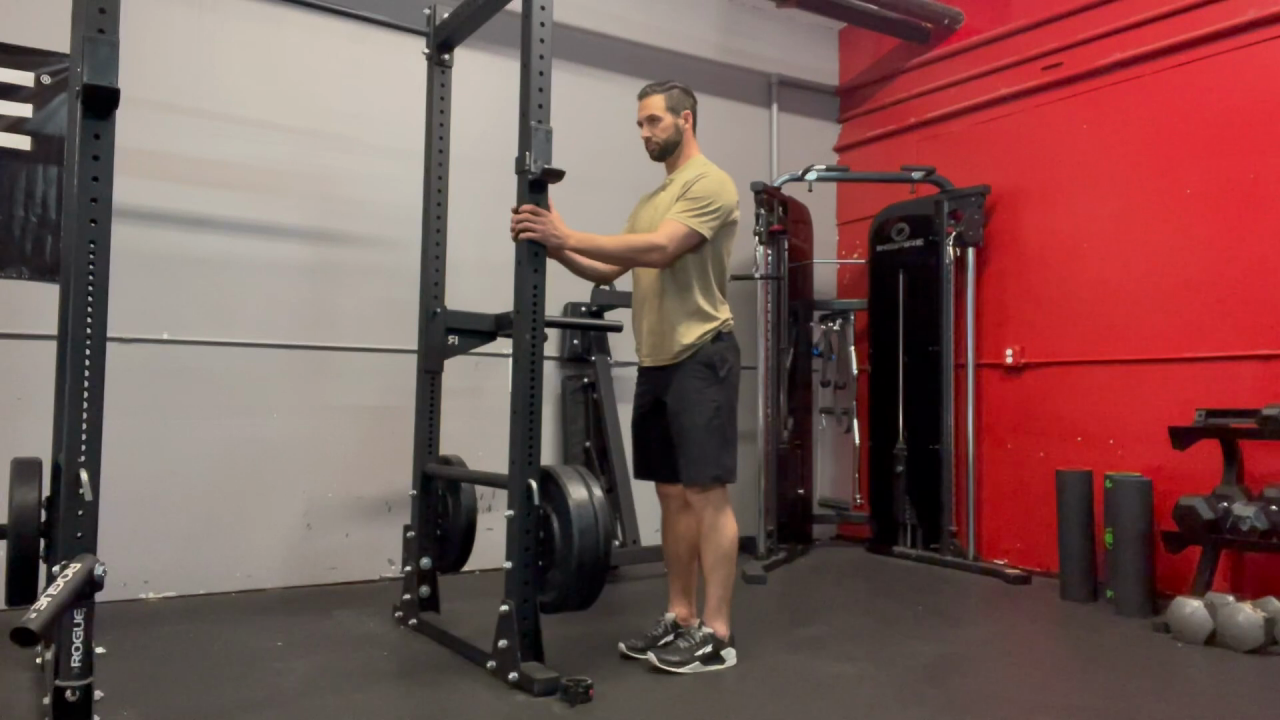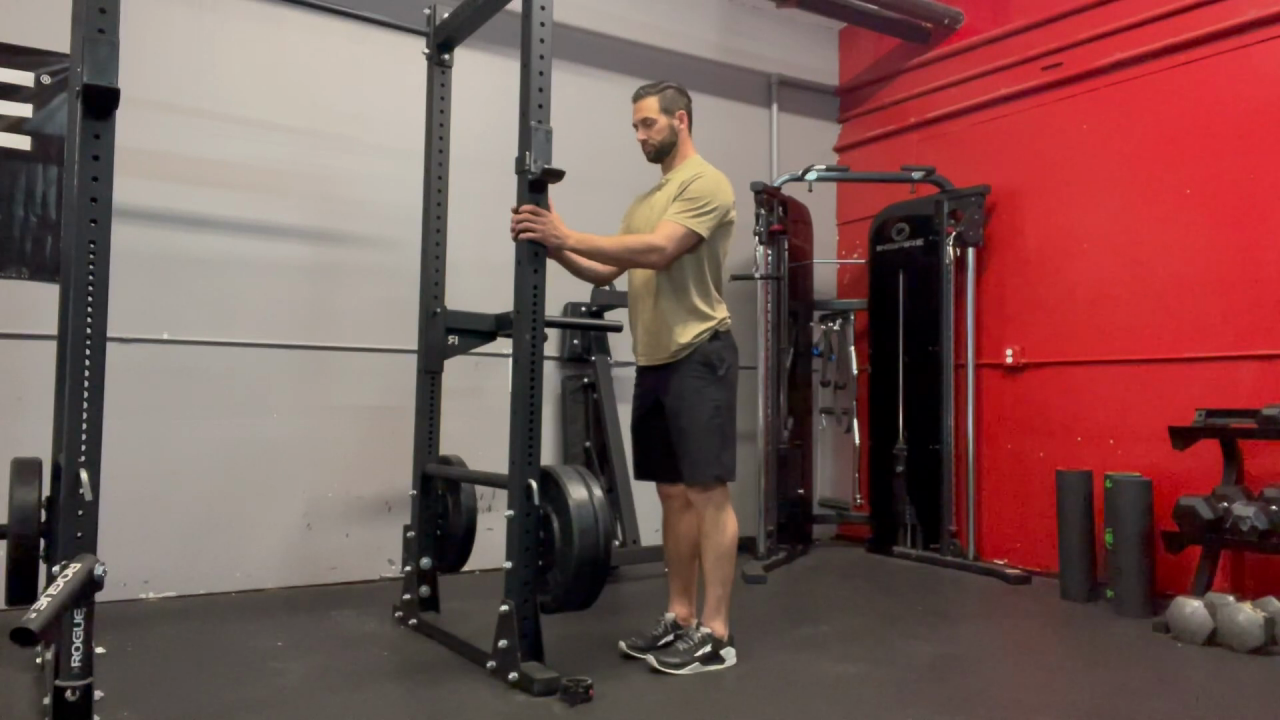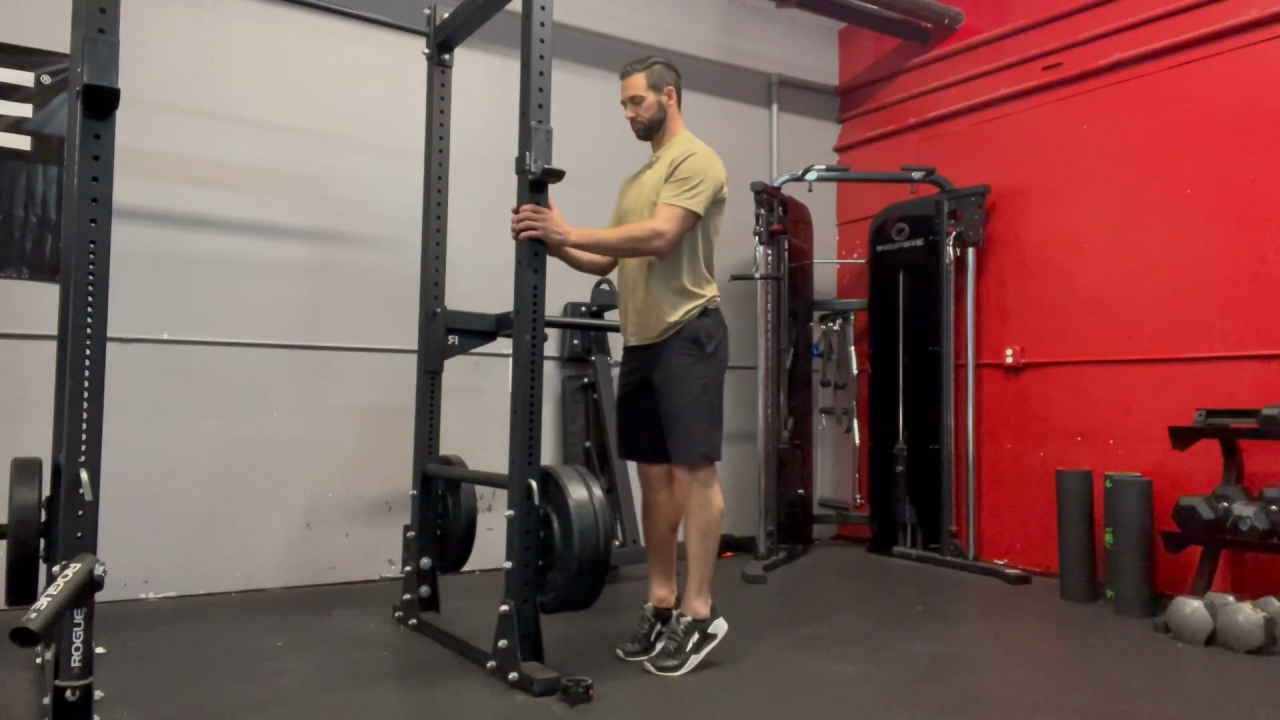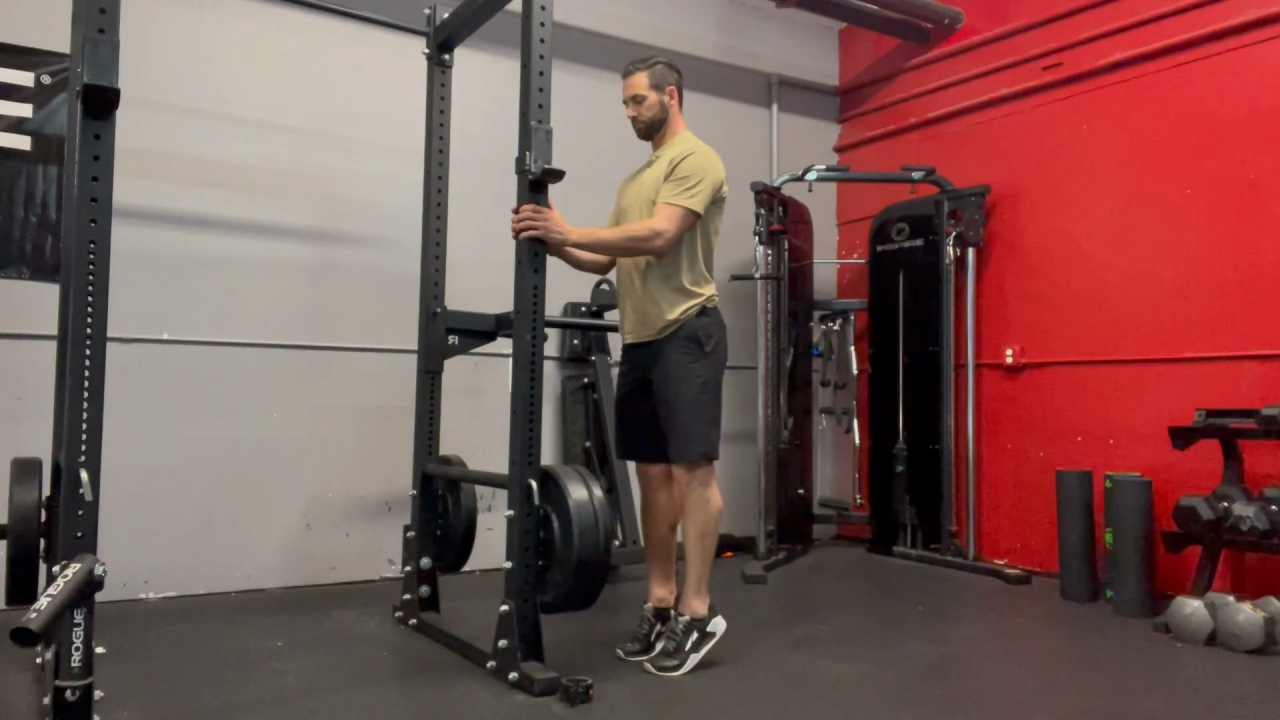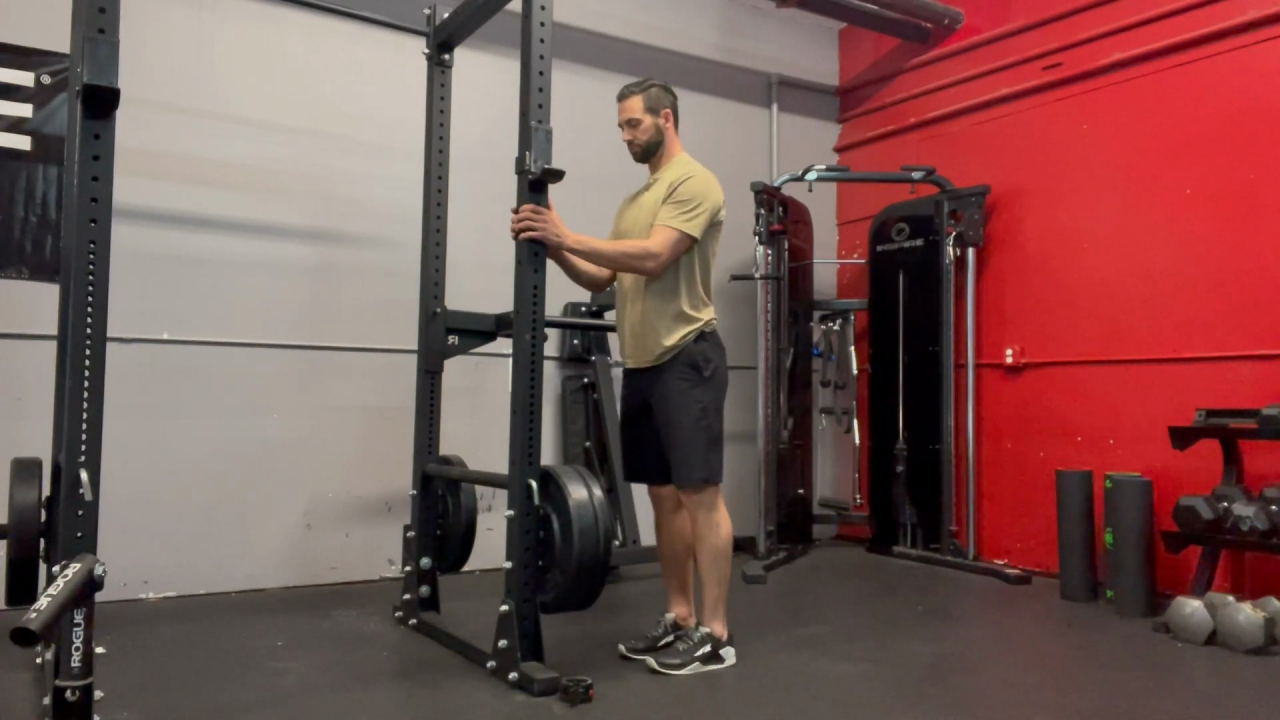
dt=1s
person 1, frame 1
left shoulder: (710, 185)
right shoulder: (653, 198)
left elbow: (659, 251)
right elbow: (608, 270)
left wrist: (569, 236)
right wrist: (555, 249)
left hip: (700, 357)
right hip: (656, 361)
left knee: (707, 492)
right knee: (673, 493)
left ankle: (716, 635)
right ankle: (680, 618)
person 1, frame 2
left shoulder: (706, 184)
right shoulder: (647, 199)
left elbow: (658, 252)
right elbow: (606, 270)
left wrist: (569, 236)
right wrist: (554, 248)
left hip: (699, 356)
right hip: (654, 361)
left knee: (707, 491)
right knee: (673, 492)
left ankle: (715, 633)
right ankle: (679, 618)
person 1, frame 3
left shoulder: (696, 161)
right shoulder: (638, 178)
left elbow: (660, 237)
right elbow: (606, 260)
left wrist: (570, 231)
right wrist: (555, 244)
left hip: (688, 334)
right hip: (641, 341)
left knee: (692, 471)
right knee: (655, 474)
left ankle: (699, 614)
right ankle: (662, 605)
person 1, frame 4
left shoulder: (696, 160)
right shoulder: (638, 177)
left elbow: (659, 236)
right elbow: (606, 259)
left wrist: (570, 232)
right wrist: (557, 242)
left hip: (686, 333)
right hip: (641, 339)
left knee: (691, 469)
right knee: (653, 473)
left ankle: (697, 612)
right ankle: (662, 604)
person 1, frame 5
left shoulder: (693, 183)
right shoulder: (637, 198)
left elbow: (654, 258)
right elbow: (602, 277)
left wrist: (569, 237)
right wrist: (555, 249)
left hip: (686, 358)
right hip: (642, 363)
left knee: (699, 493)
right knee: (664, 493)
left ankle: (714, 634)
right ankle: (679, 618)
